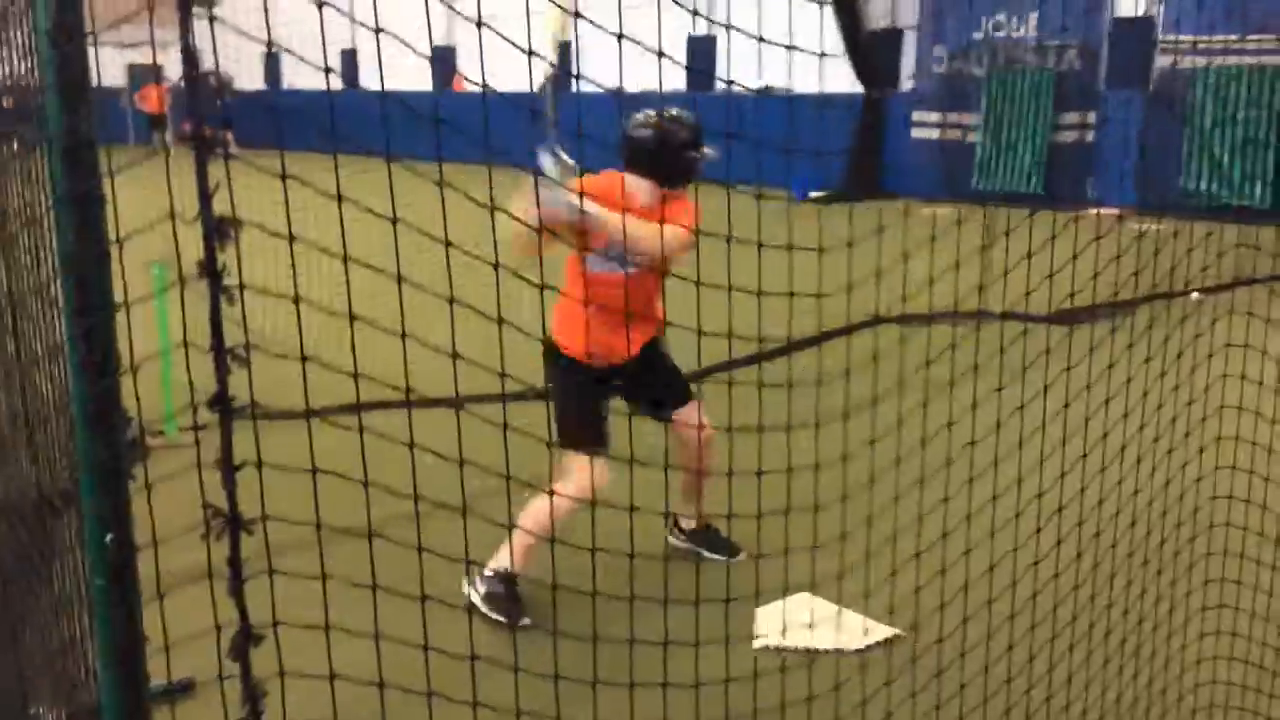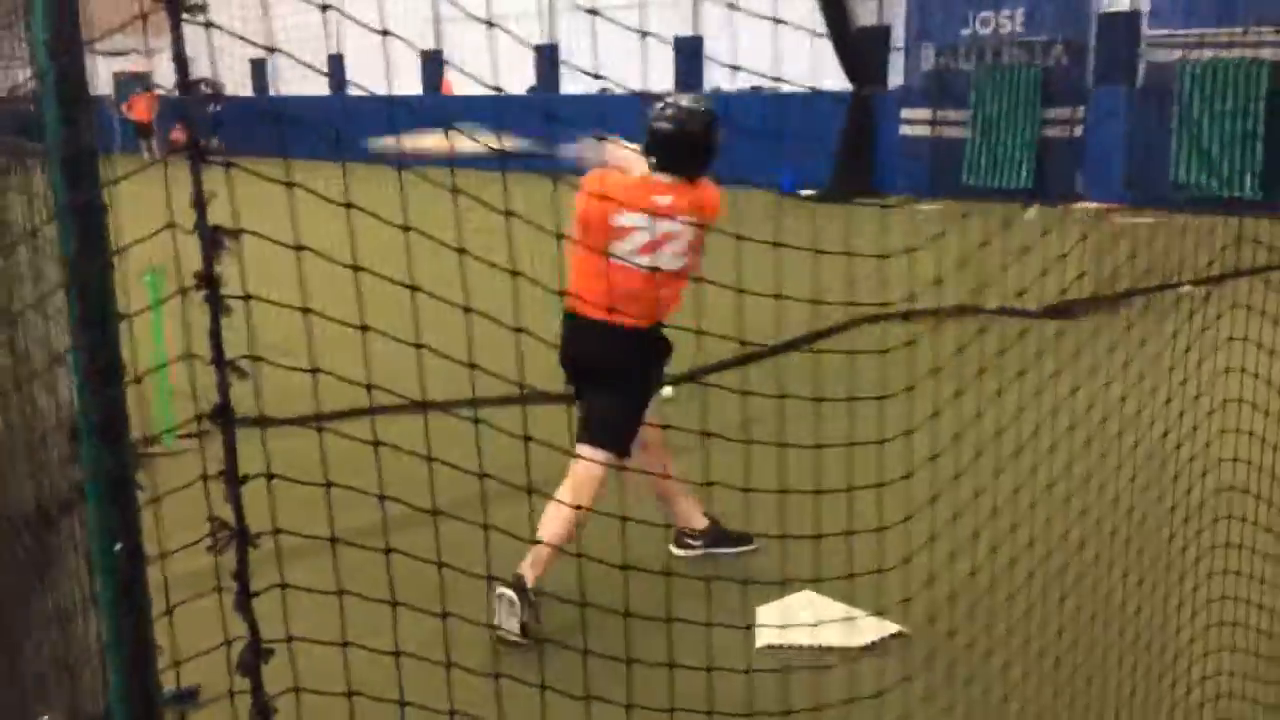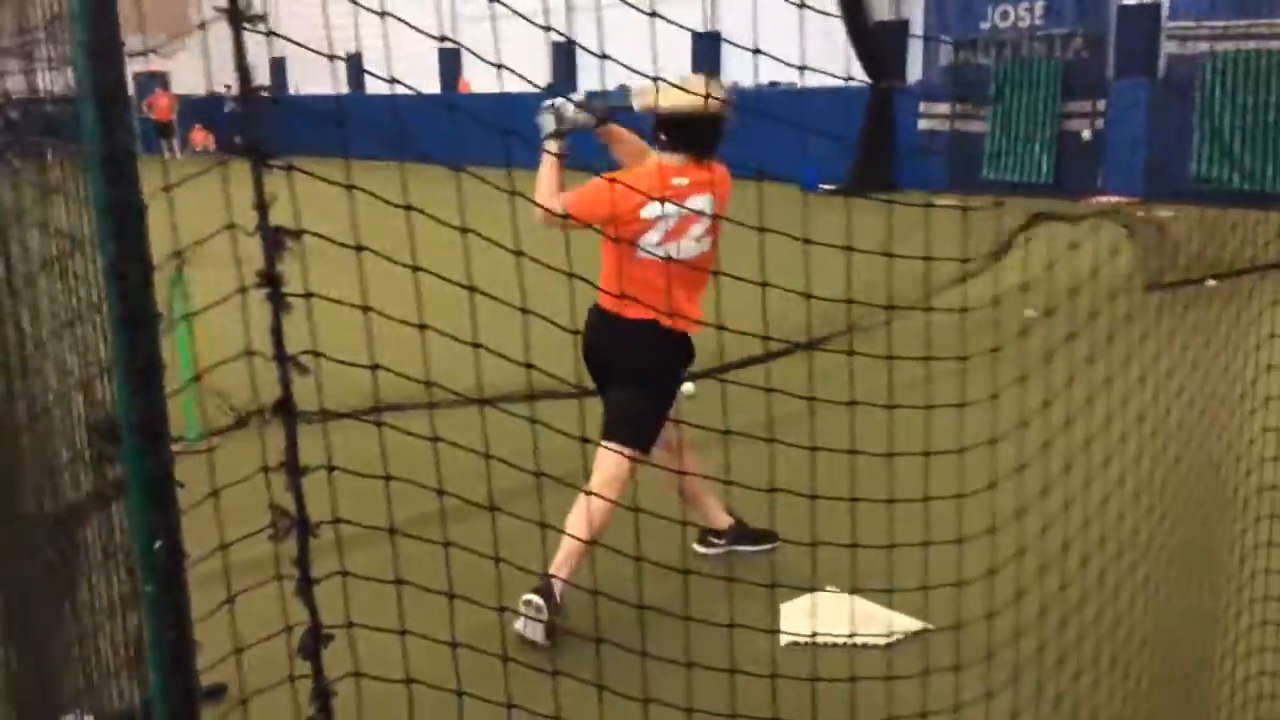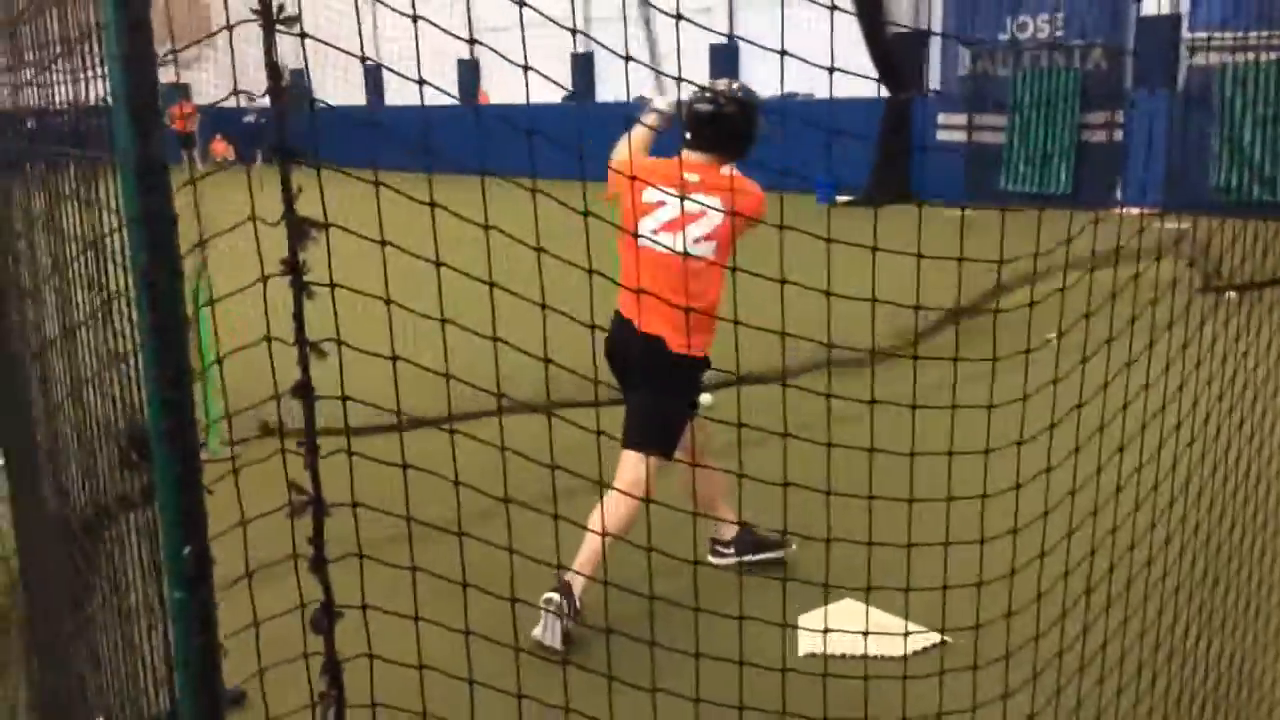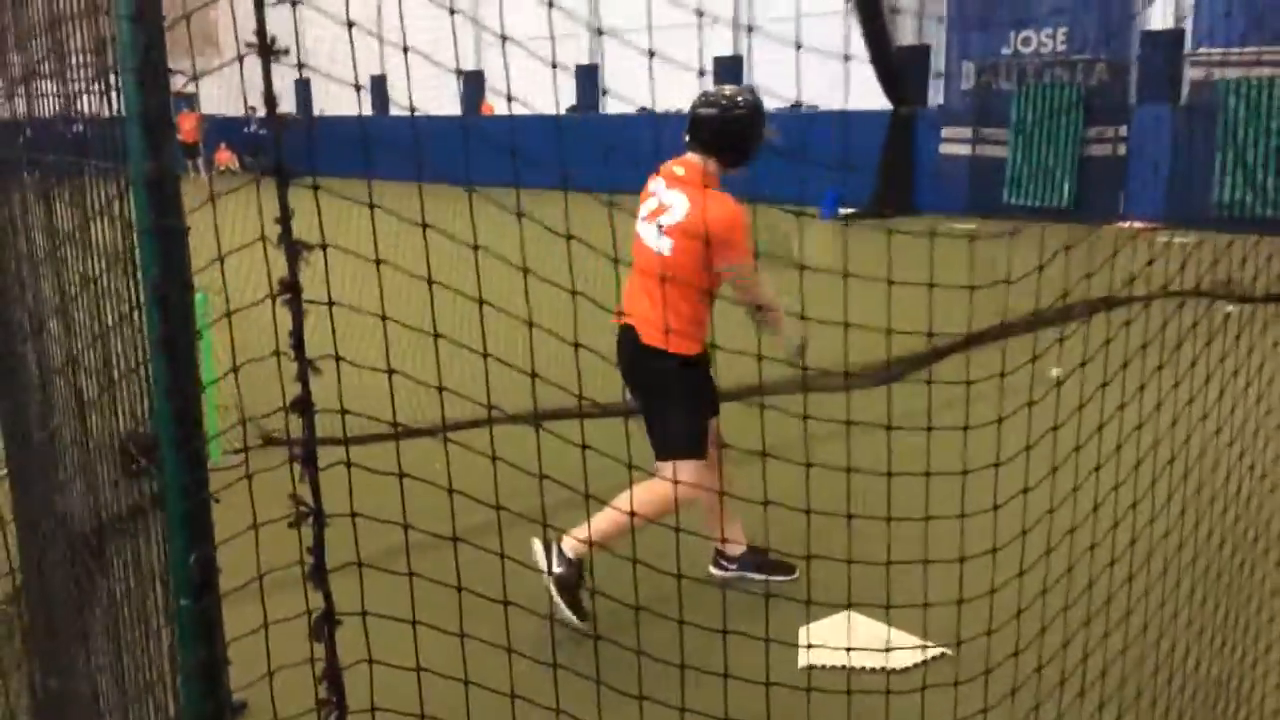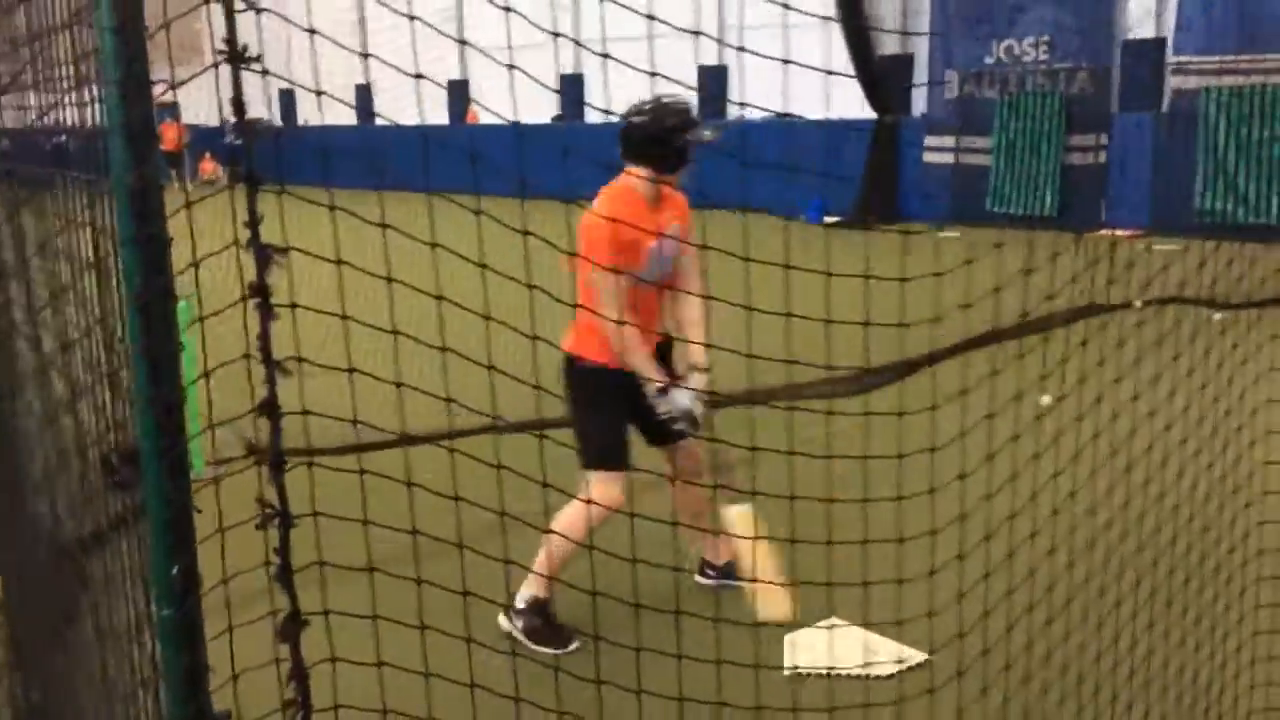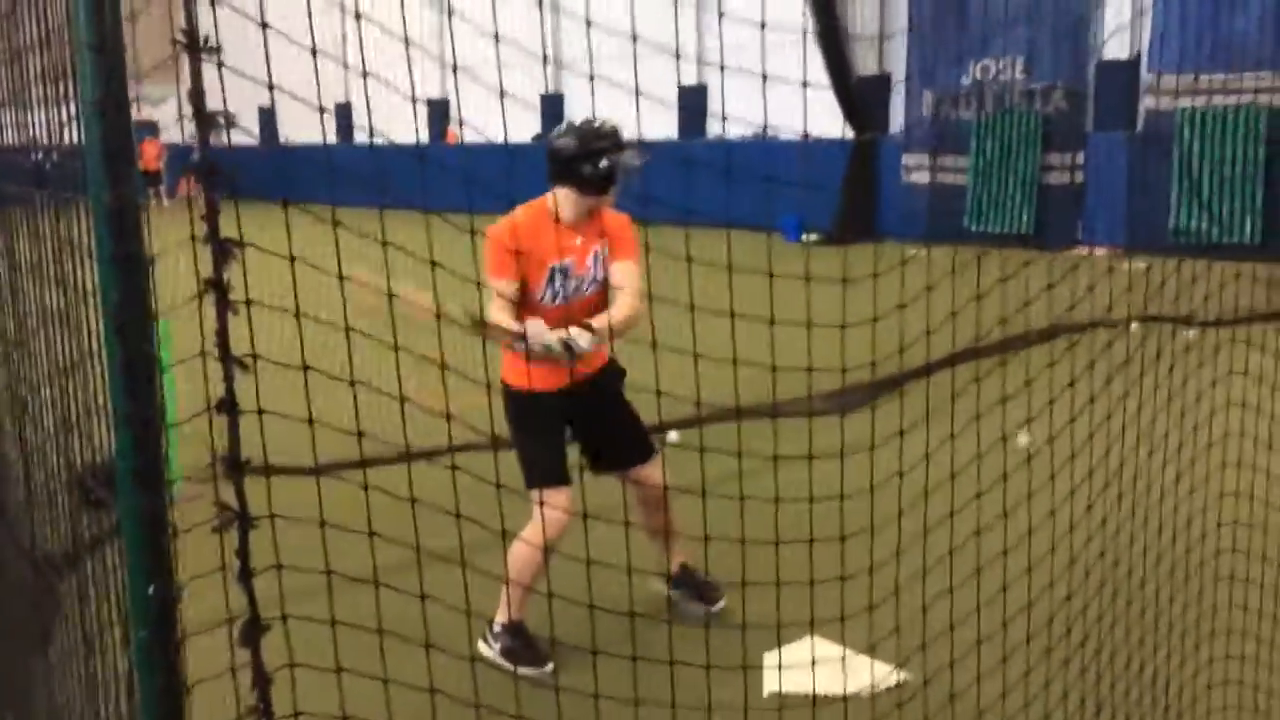
dt=0.3s
person 1, frame 1
left shoulder: (676, 208)
right shoulder: (589, 195)
left elbow: (653, 245)
left wrist: (576, 207)
right wrist: (548, 202)
left hip: (637, 343)
right hip: (580, 352)
left knee: (695, 430)
right knee: (581, 479)
left ankle: (690, 522)
right ankle: (497, 573)
person 1, frame 2
left shoulder: (598, 188)
right shoulder: (703, 203)
left wrist: (611, 155)
right wrist: (627, 158)
left hip: (579, 333)
right hip: (633, 344)
left knee: (636, 435)
right knee: (591, 468)
left ankle: (693, 527)
right ankle: (522, 583)
person 1, frame 3
left shoulder: (622, 190)
right shoulder: (716, 183)
left elbow: (549, 211)
left wrist: (555, 139)
right wrist: (600, 124)
left hip: (605, 330)
right hip: (659, 343)
left knee: (662, 433)
right knee: (611, 473)
left ankle: (717, 526)
right ankle: (548, 591)
person 1, frame 4
left shoulder: (641, 176)
right shoulder: (746, 198)
left elbow: (620, 158)
left wrist: (653, 117)
right wrist: (720, 162)
left hip: (628, 333)
right hip: (675, 349)
left knee: (689, 434)
right knee: (634, 477)
left ankle: (729, 535)
right ankle: (567, 592)
person 1, frame 5
left shoulder: (666, 177)
right shoulder: (721, 212)
right elbow: (749, 295)
right wrist: (784, 328)
left hip: (670, 342)
right hip: (660, 350)
left knee: (709, 438)
right knee: (682, 481)
left ankle: (732, 550)
right ankle: (567, 552)
person 1, frame 6
left shoulder: (675, 205)
right shoulder: (611, 216)
left elbow: (687, 288)
right elbow: (611, 319)
left wrist: (696, 367)
right wrist: (658, 386)
left hip: (647, 354)
right hip: (599, 364)
left knee: (687, 451)
right knee: (604, 496)
left ankle: (714, 560)
right ankle: (526, 604)
person 1, frame 7
left shoulder: (617, 227)
right shoulder: (512, 231)
left elbow: (630, 304)
right elbow: (498, 316)
left wrist: (588, 333)
right wrist: (526, 332)
left hip: (594, 376)
right hip: (533, 389)
left knee: (652, 479)
right knee: (554, 515)
left ankle: (676, 567)
right ankle: (502, 630)
